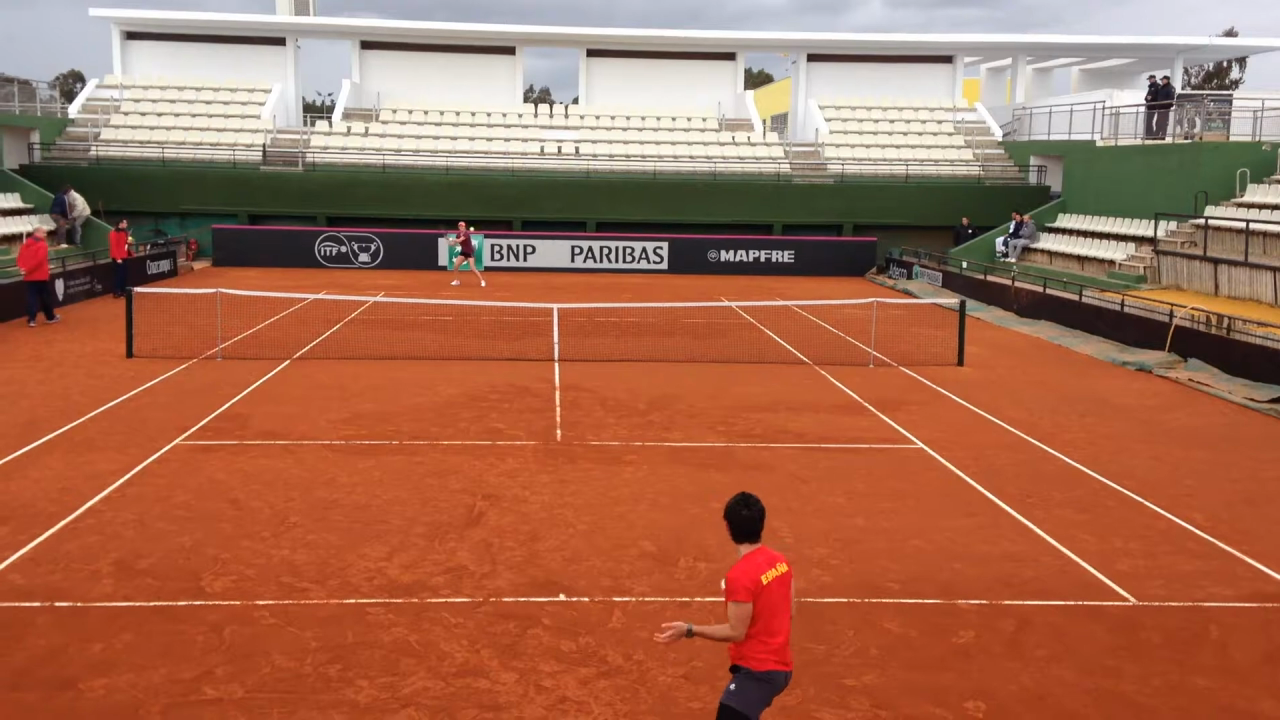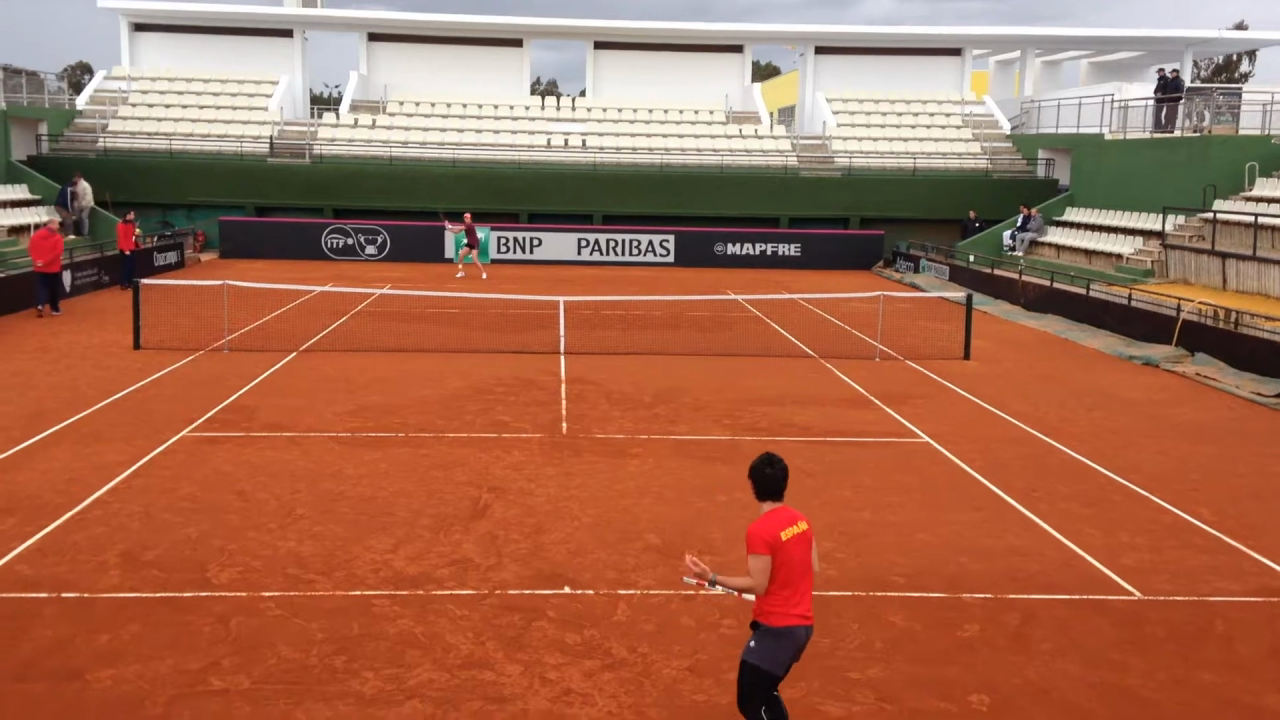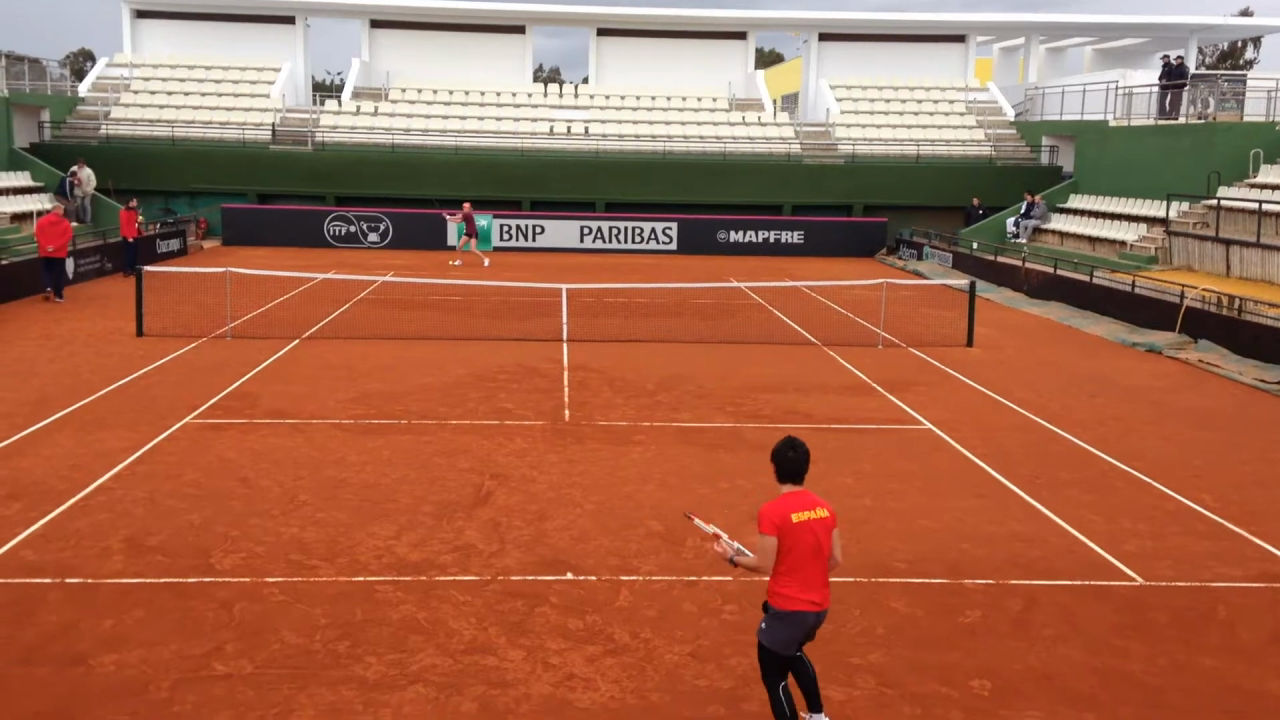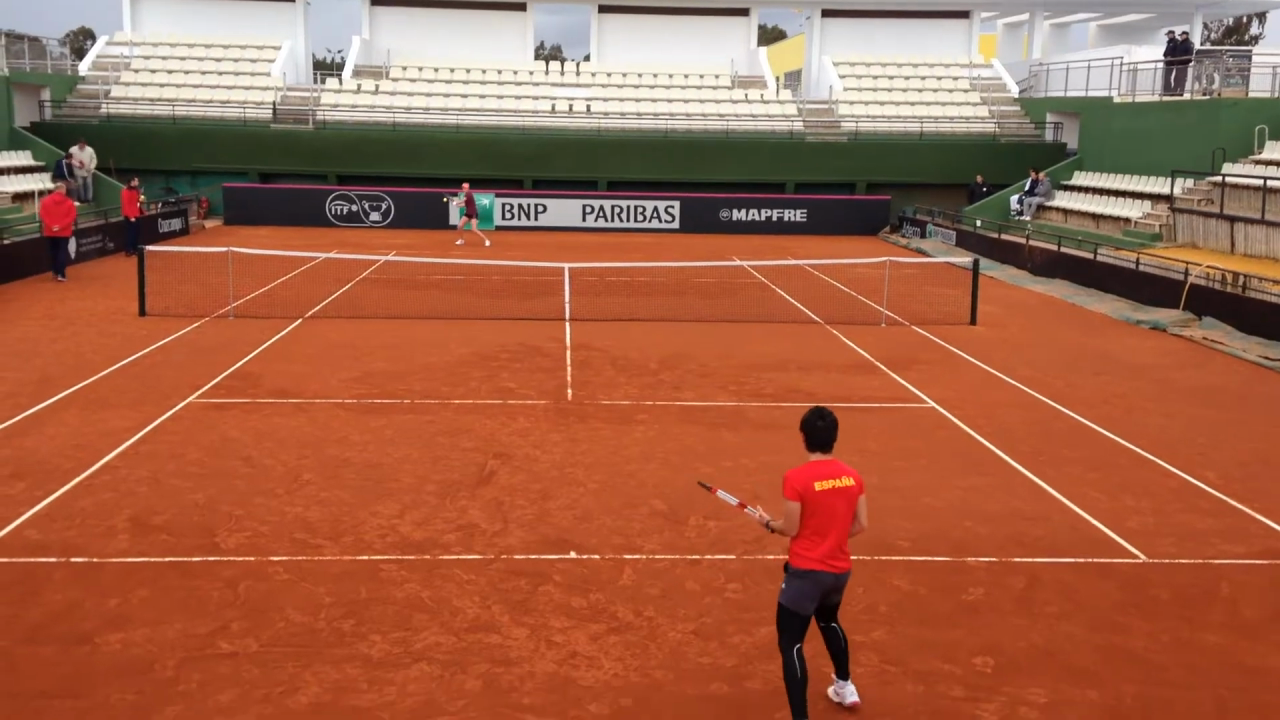
dt=0.2s
person 1, frame 1
left shoulder: (739, 576)
right shoulder: (780, 560)
left elbow: (736, 633)
left wrist: (688, 630)
left hip: (757, 673)
right hip: (780, 669)
person 1, frame 2
left shoulder: (760, 530)
right shoulder: (800, 520)
left elbow: (758, 586)
right elbow: (811, 570)
left wrist: (712, 578)
left hip: (776, 629)
right hip: (802, 625)
right knee: (765, 693)
person 1, frame 3
left shoulder: (771, 512)
right shoulder: (824, 508)
left elbow: (765, 566)
right elbow: (836, 560)
left wrist: (733, 557)
left hip: (786, 609)
right hip: (818, 607)
left knee: (774, 678)
right knee: (793, 654)
person 1, frame 4
left shoulder: (796, 478)
right shoulder: (852, 476)
left elbow: (790, 529)
right elbow: (861, 524)
left wrist: (768, 522)
left hip: (806, 571)
right hip: (840, 569)
left knee: (790, 642)
right knee: (828, 621)
right ankle: (846, 688)
